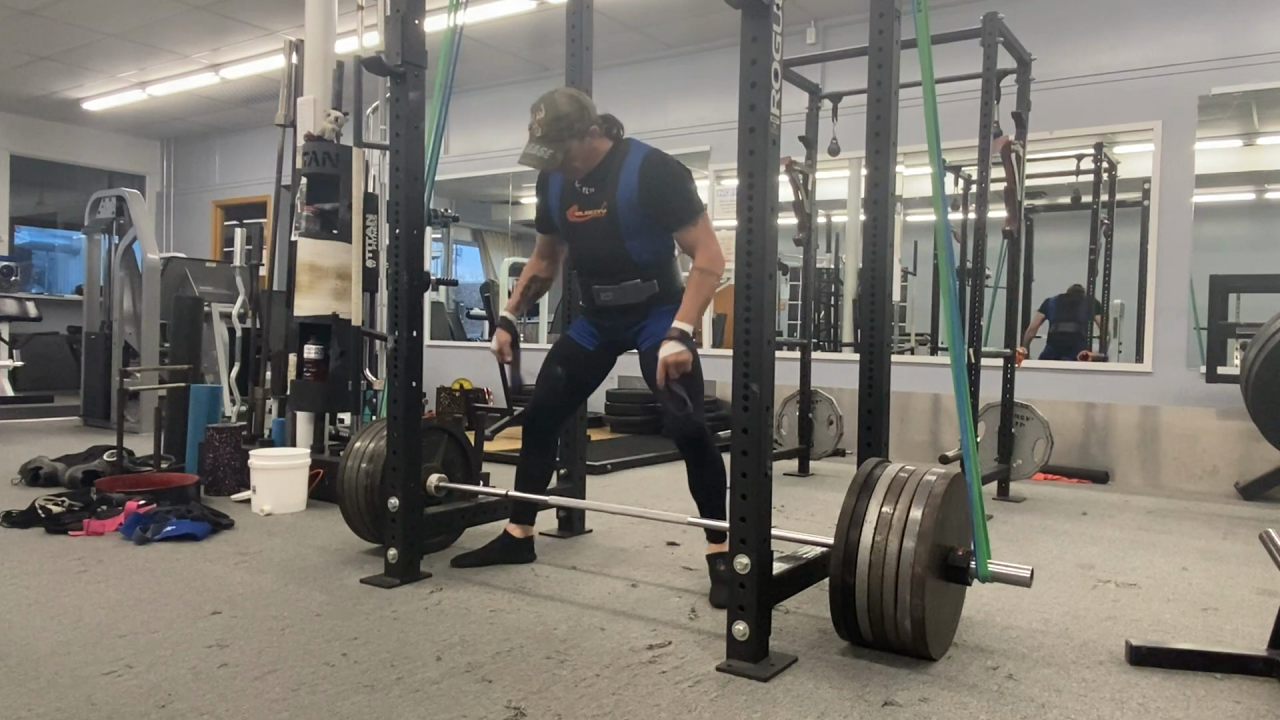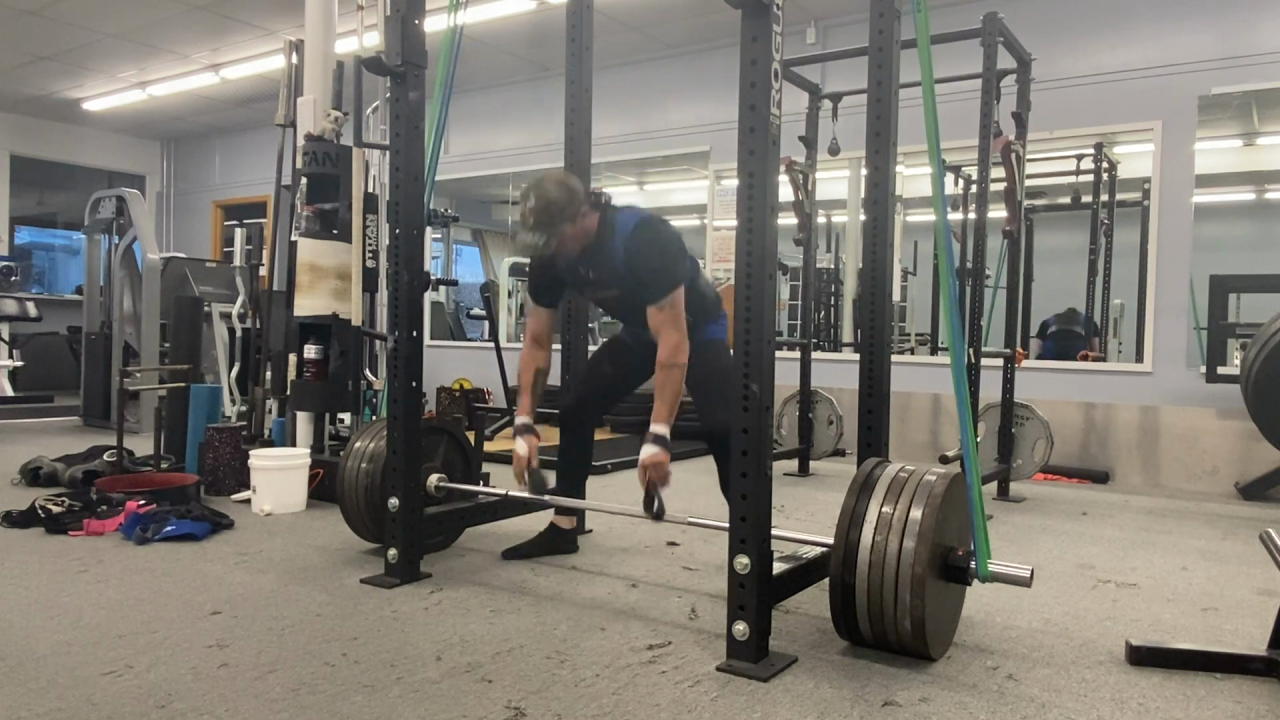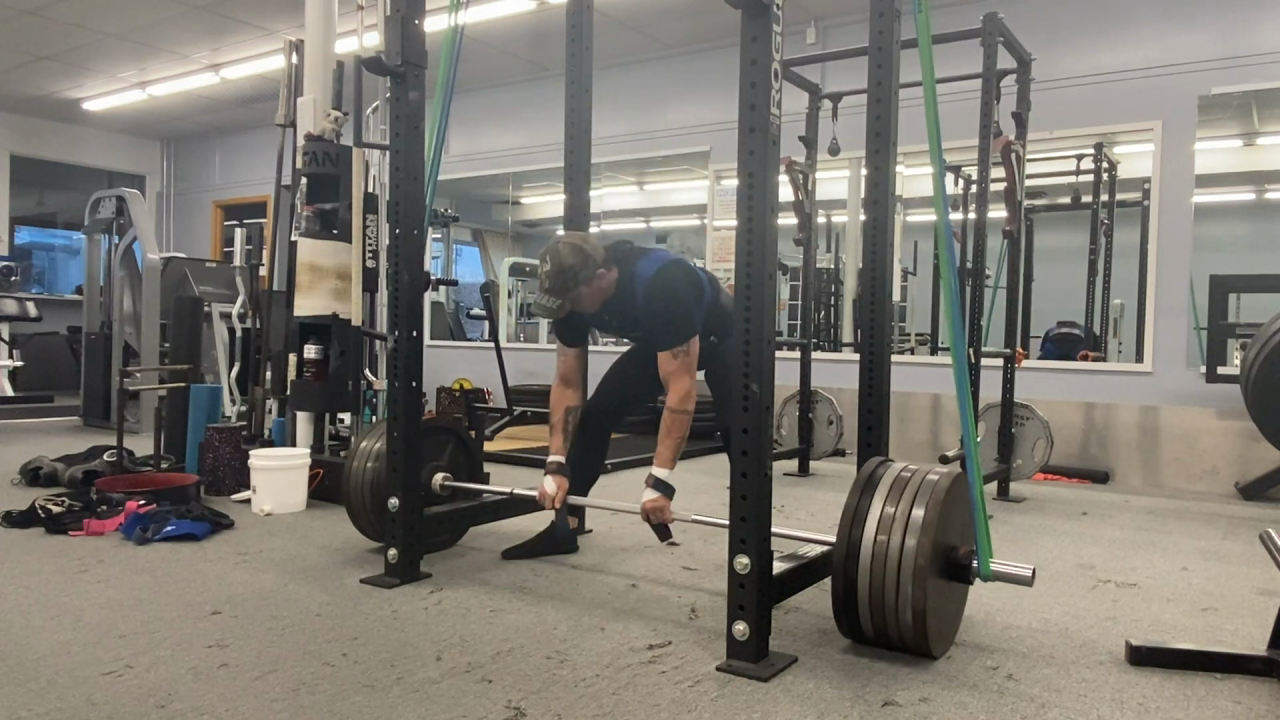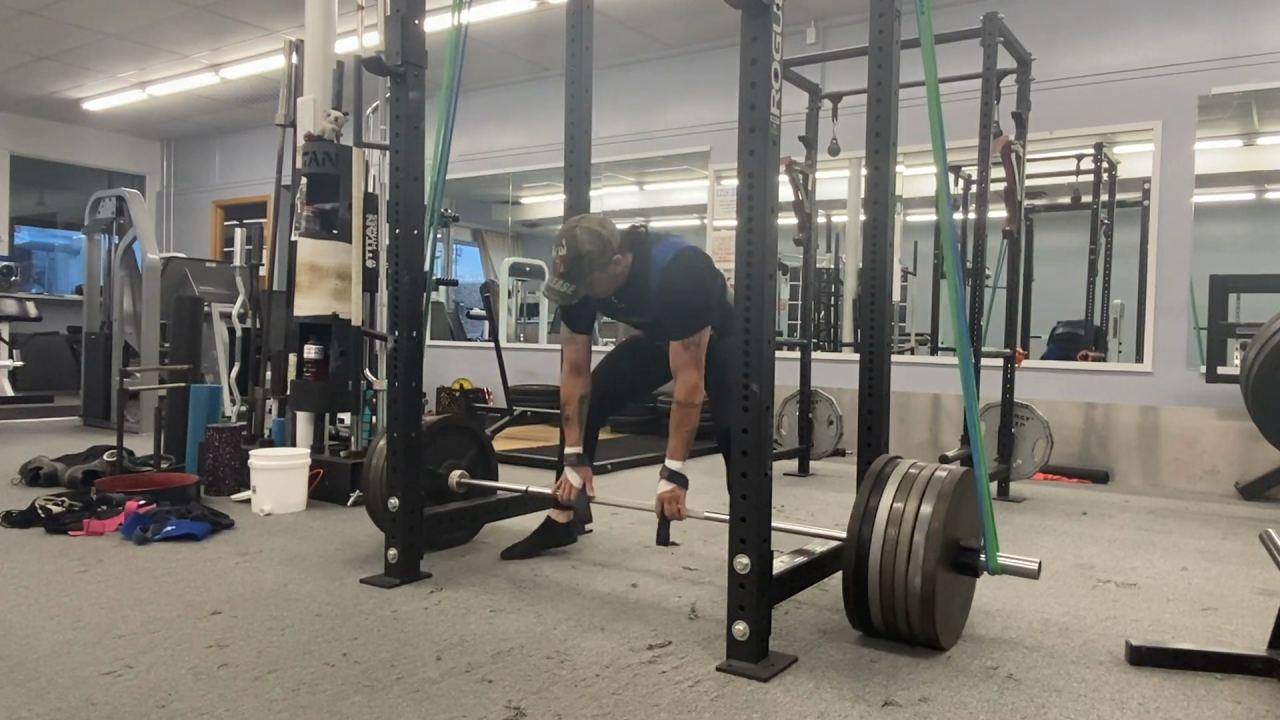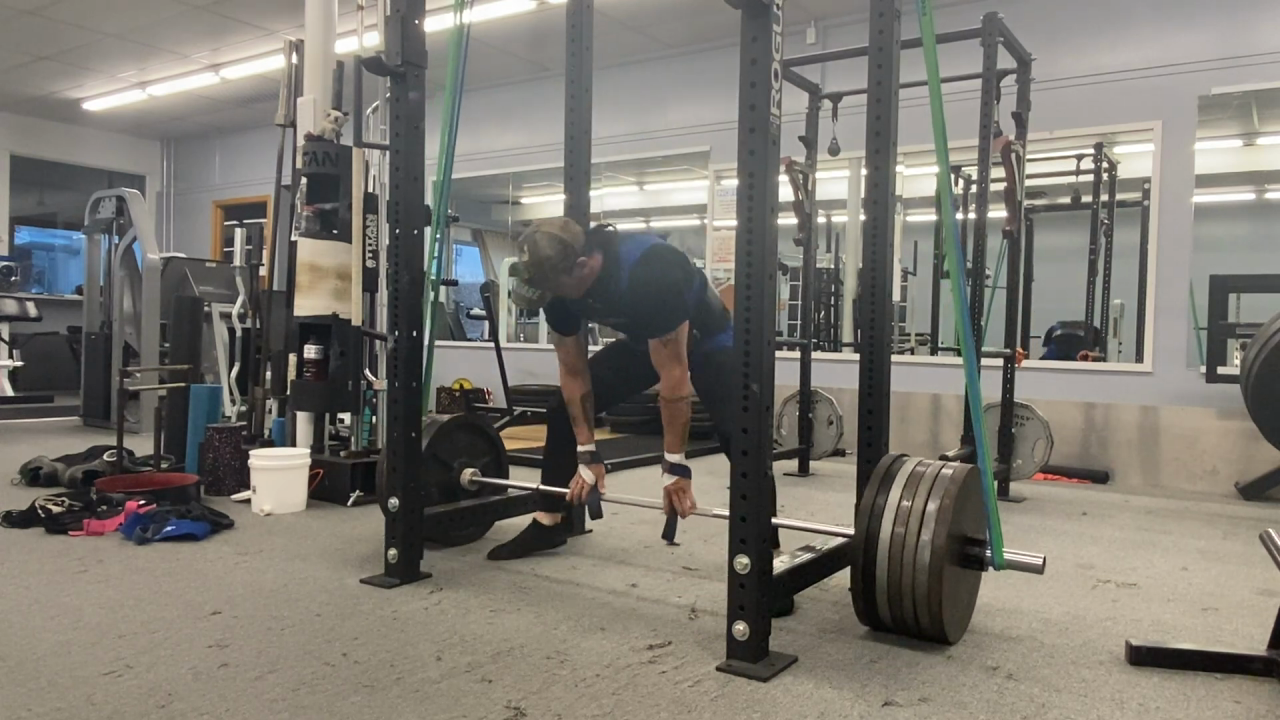
dt=0.5s
person 1, frame 1
left shoulder: (654, 172)
right shoulder: (554, 182)
left elbow: (708, 256)
right elbow: (545, 258)
left wrist: (680, 334)
right wrist: (508, 318)
left hip: (657, 314)
right hip: (596, 317)
left knee: (688, 428)
right knee: (538, 419)
left ankle: (722, 554)
right ankle: (517, 536)
person 1, frame 2
left shoulder: (645, 240)
right shoulder: (550, 253)
left elbow: (673, 342)
right elbow: (536, 342)
left wrist: (658, 438)
right wrist: (524, 427)
left hip: (698, 326)
right hip: (638, 331)
left knee: (719, 427)
right knee: (576, 409)
right ankle: (563, 527)
person 1, frame 3
left shoulder: (662, 284)
right shoulder: (571, 296)
left elbow: (681, 387)
right elbow: (567, 384)
left wrist: (660, 481)
right wrist: (556, 466)
left hip: (720, 337)
right hip: (658, 342)
right knee: (595, 414)
right ankle: (565, 527)
person 1, frame 4
left shoulder: (679, 270)
right shoulder: (579, 276)
left elbow: (689, 380)
right elbow: (575, 370)
left wrist: (673, 473)
right wrist: (574, 459)
left hip: (719, 338)
right hip: (656, 337)
left knee: (732, 428)
right knee: (585, 406)
right ankle: (561, 521)
person 1, frame 5
left shoulder: (649, 272)
right shoulder: (558, 285)
left elbow: (673, 374)
right elbow: (574, 372)
left wrist: (675, 466)
right wrist: (587, 456)
left hip: (705, 337)
right hip: (641, 340)
left knee: (736, 433)
right knee: (564, 413)
right ankle: (547, 526)
